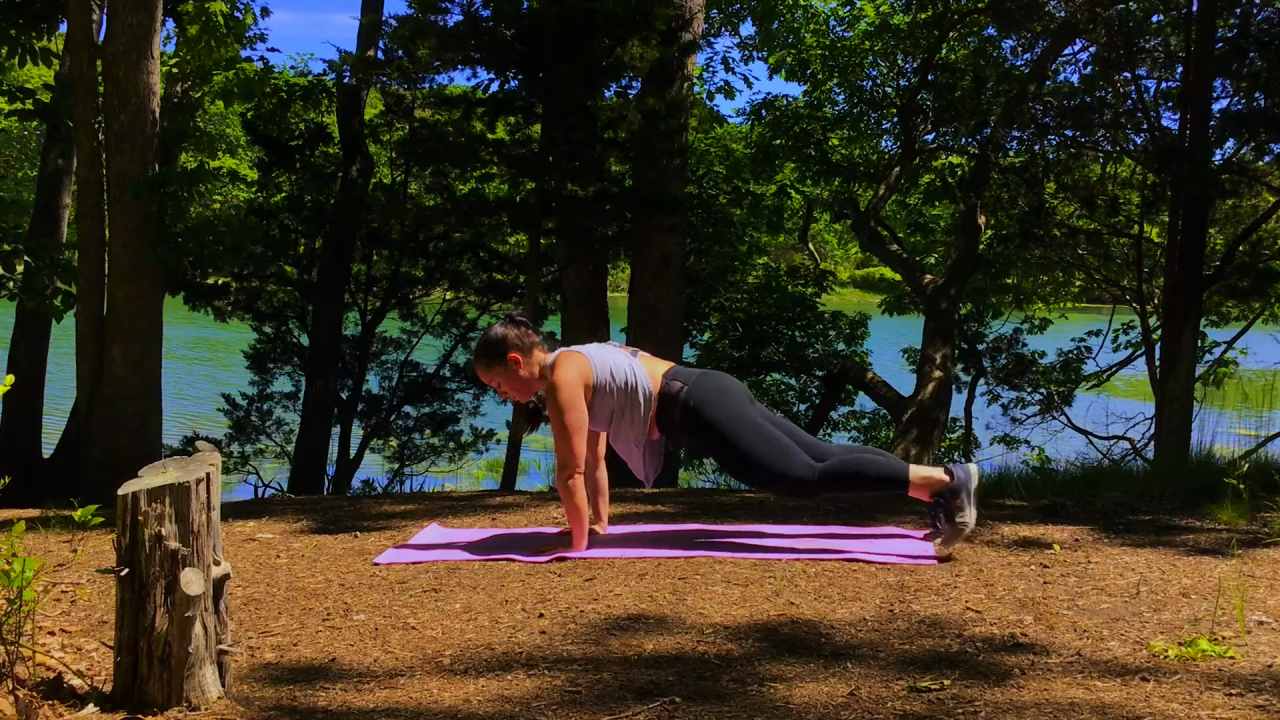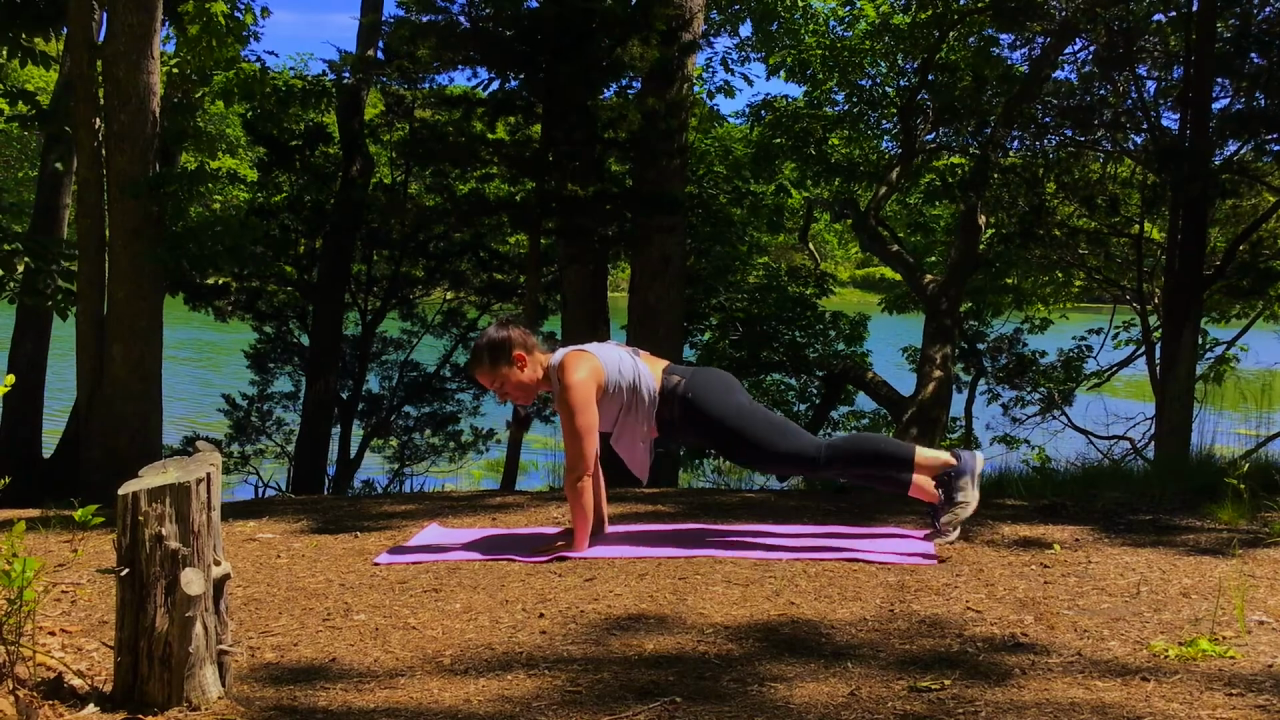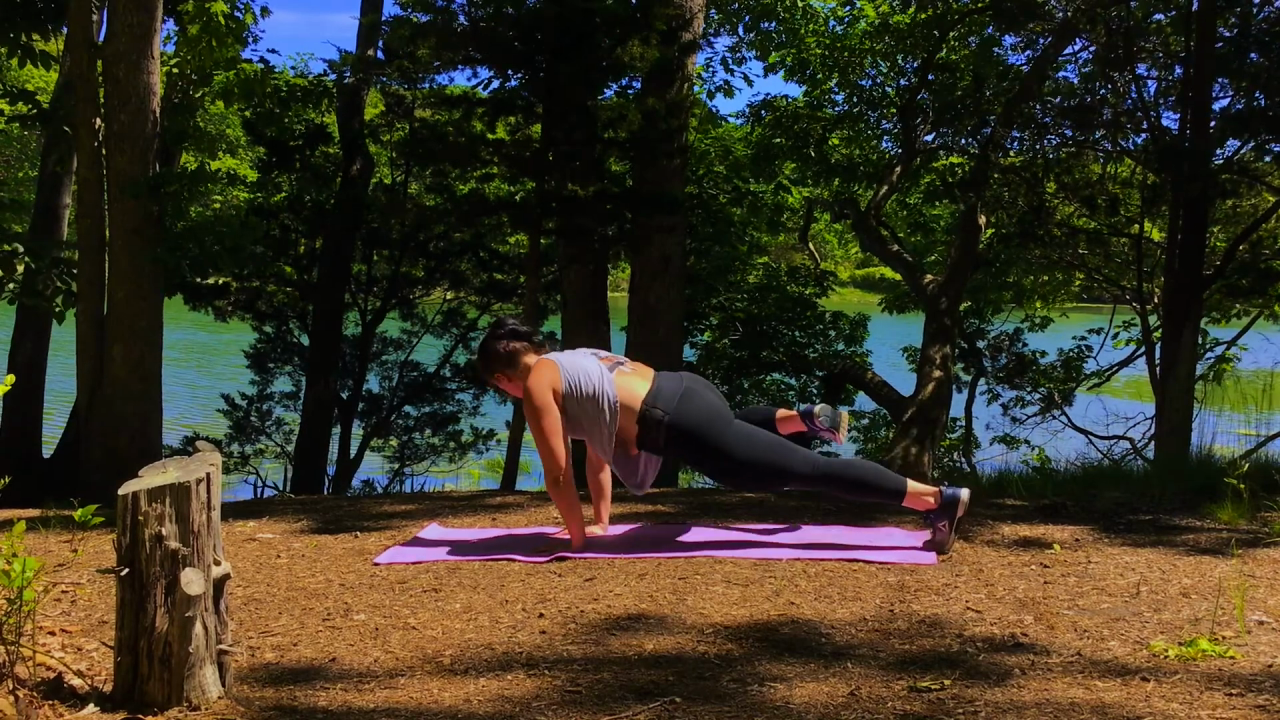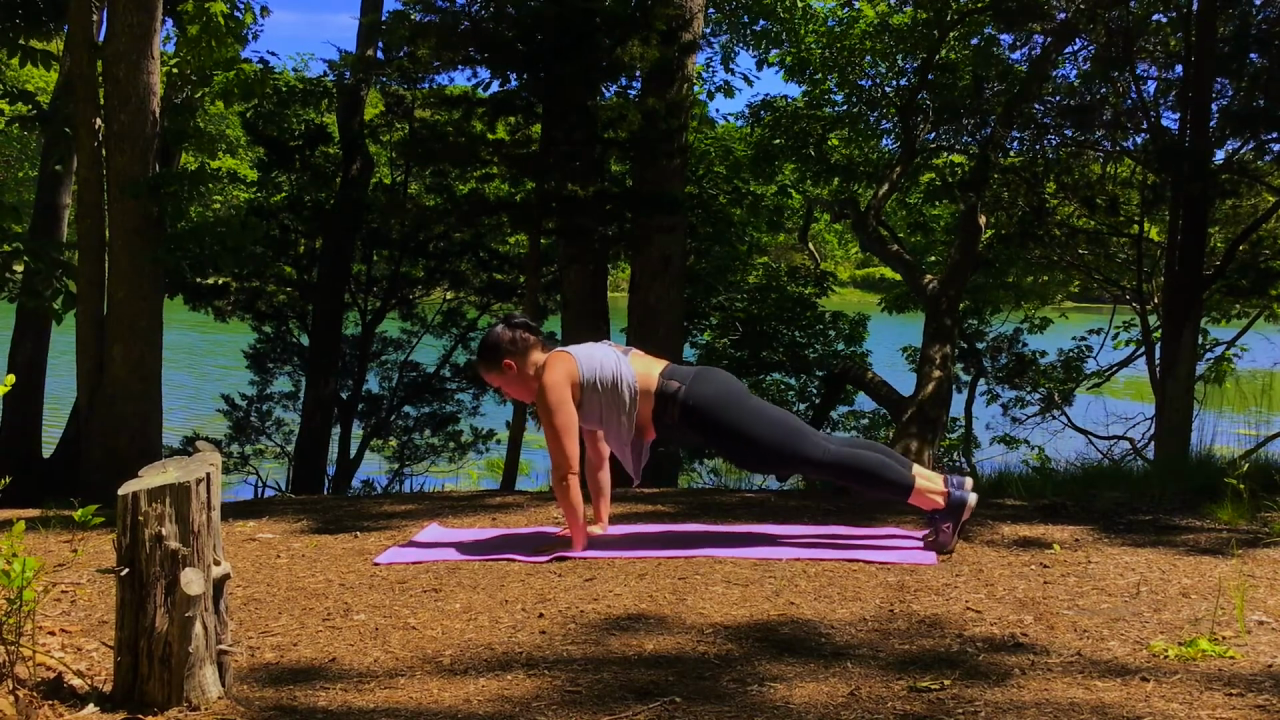
dt=1s
person 1, frame 1
left shoulder: (561, 377)
right shoulder: (574, 367)
left elbow: (571, 471)
right elbow: (593, 459)
left wrist: (578, 542)
right wrist: (600, 521)
left hip: (704, 406)
right hip: (713, 397)
left knee: (810, 475)
right knee: (821, 457)
left ankle: (946, 481)
right ankle: (940, 483)
person 1, frame 2
left shoulder: (571, 376)
right shoulder: (566, 374)
left elbow: (579, 470)
right elbow: (590, 460)
left wrist: (579, 541)
right wrist: (599, 521)
left hip: (702, 403)
right hip: (699, 403)
left knee: (818, 455)
right knee: (816, 460)
left ankle: (955, 463)
right ankle: (937, 493)
person 1, frame 3
left shoulder: (536, 383)
right shoulder: (576, 357)
left elbow: (557, 473)
right elbow: (599, 449)
left wrist: (579, 539)
right wrist: (601, 523)
left hip: (684, 422)
right hip: (687, 388)
left knee: (807, 470)
left ankle: (940, 499)
right ankle: (796, 420)
person 1, frame 4
left shoulder: (550, 378)
right shoulder: (574, 363)
left elbow: (565, 472)
right elbow: (598, 455)
left wrist: (578, 540)
right wrist: (601, 522)
left hip: (702, 407)
right hip: (707, 389)
left knee: (821, 458)
right knee: (826, 446)
left ankle: (946, 500)
right ankle: (944, 482)
